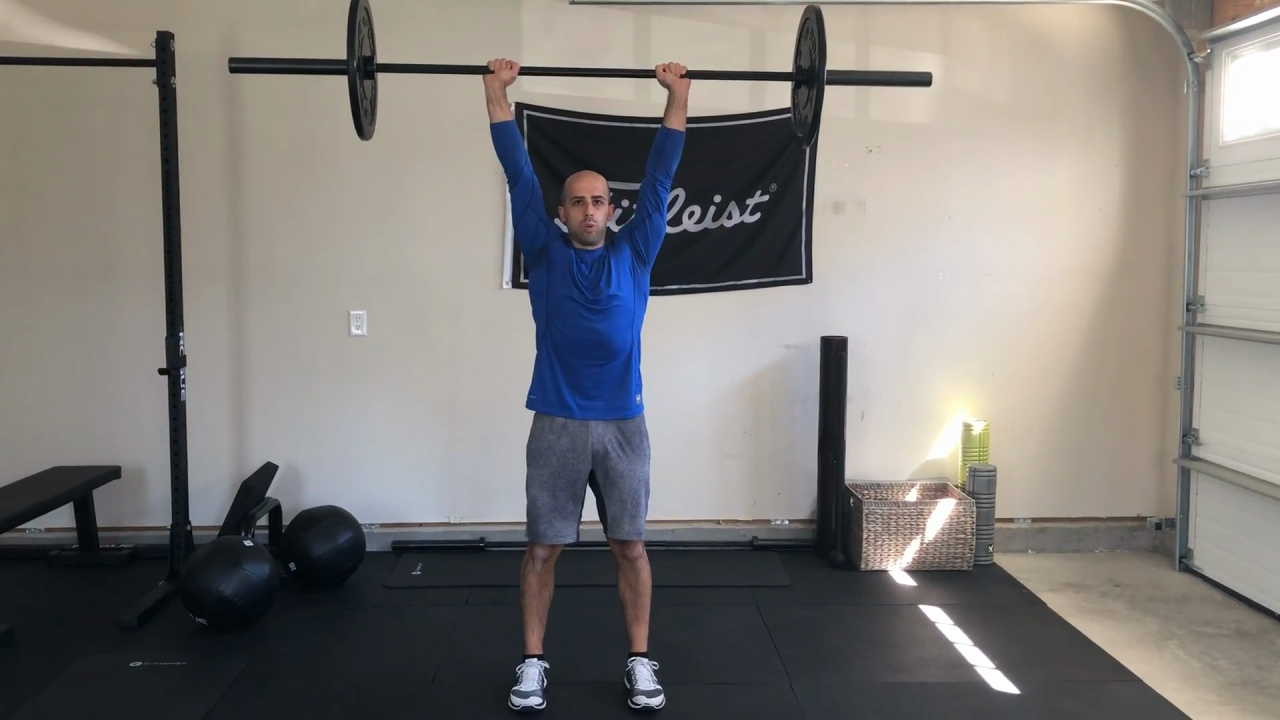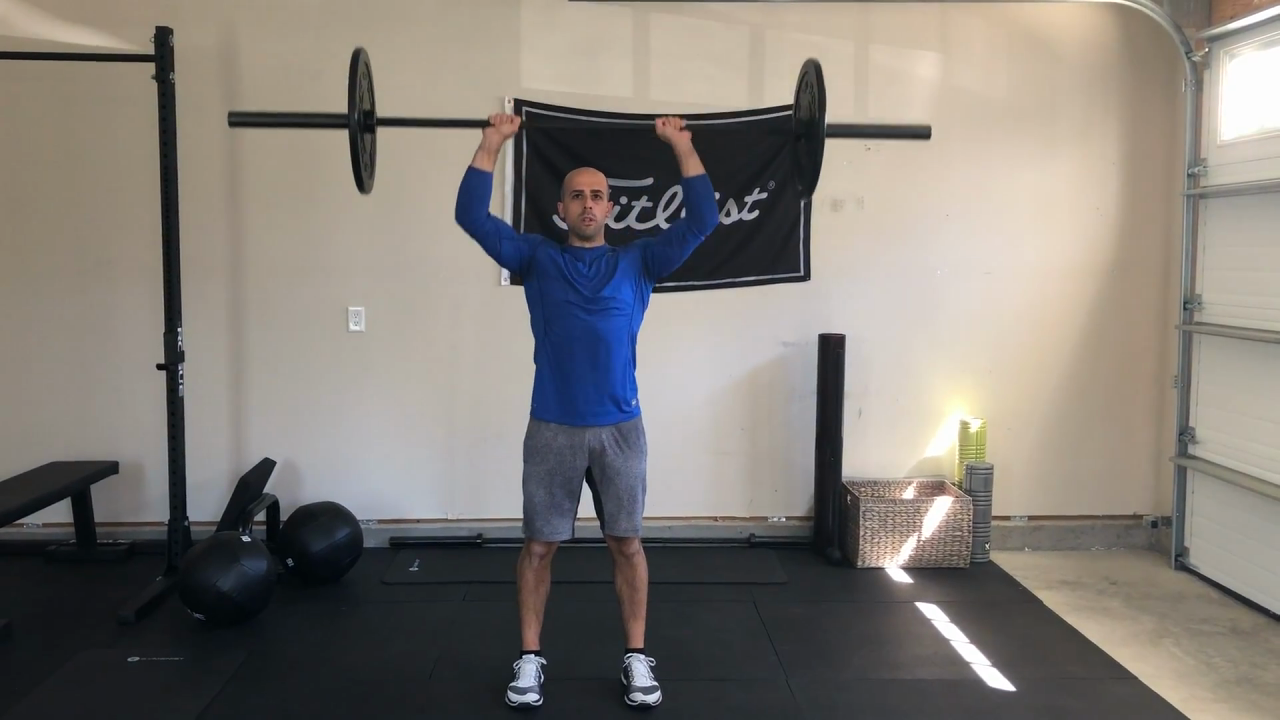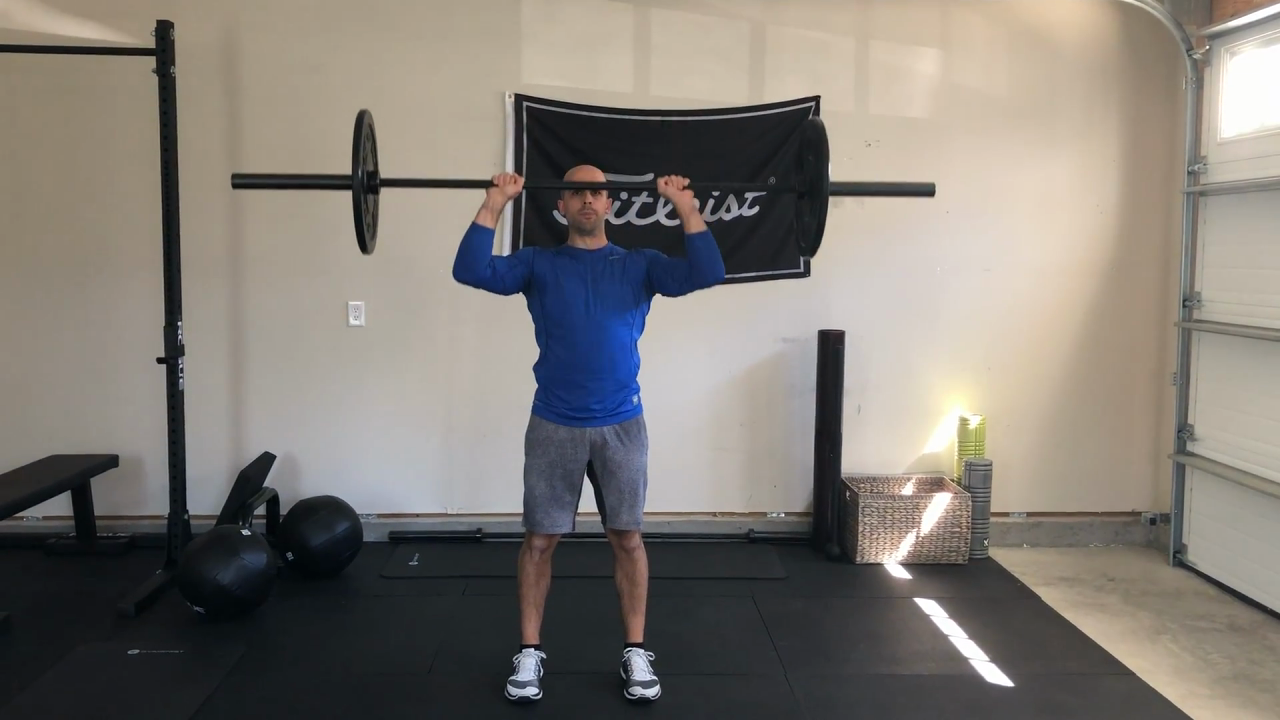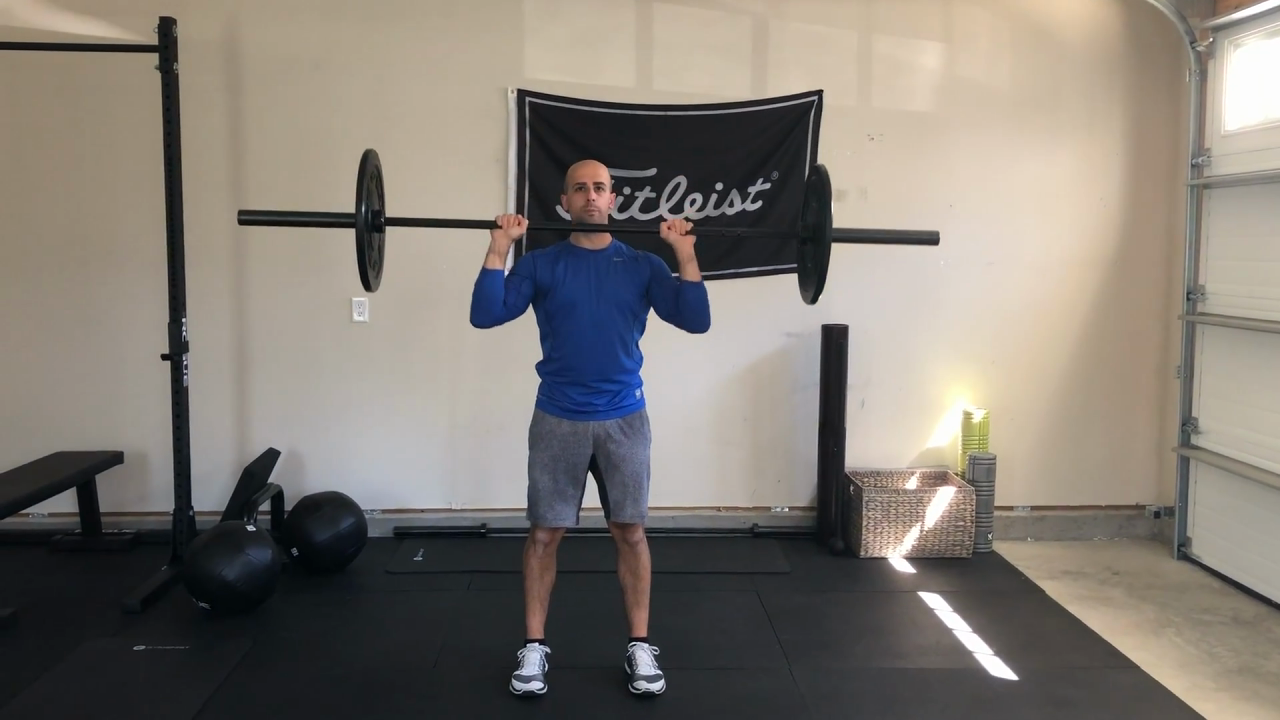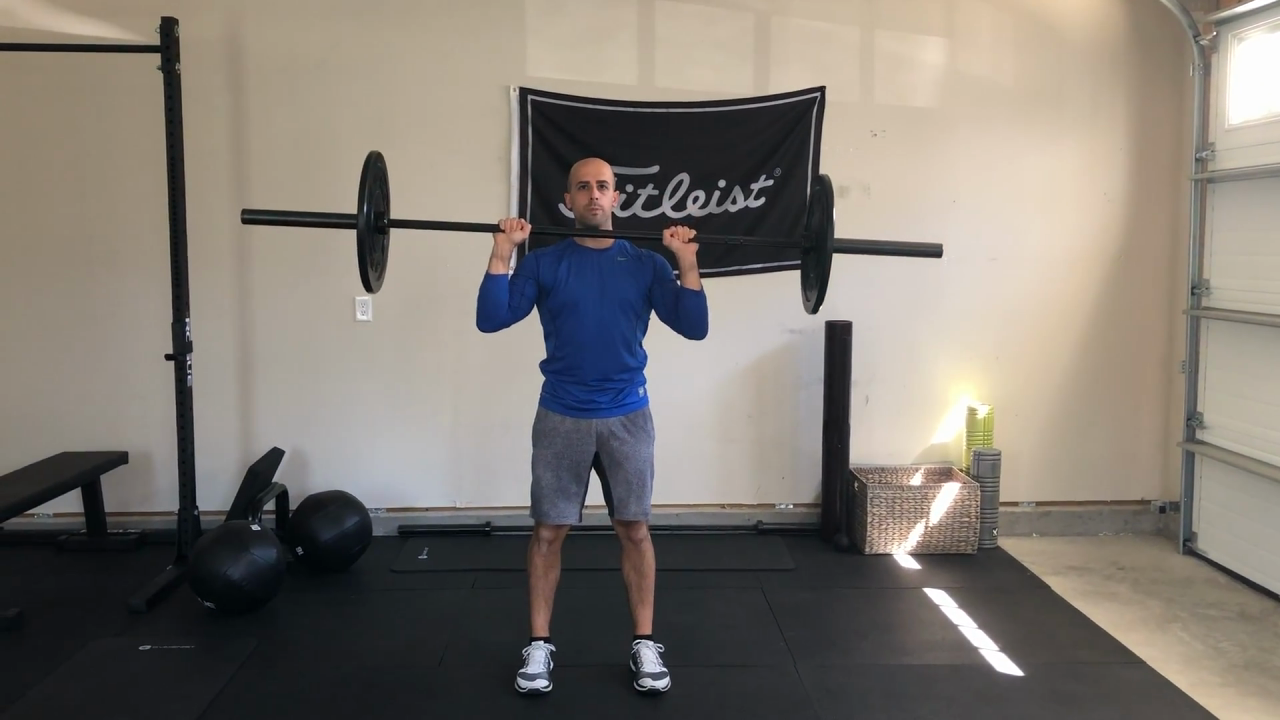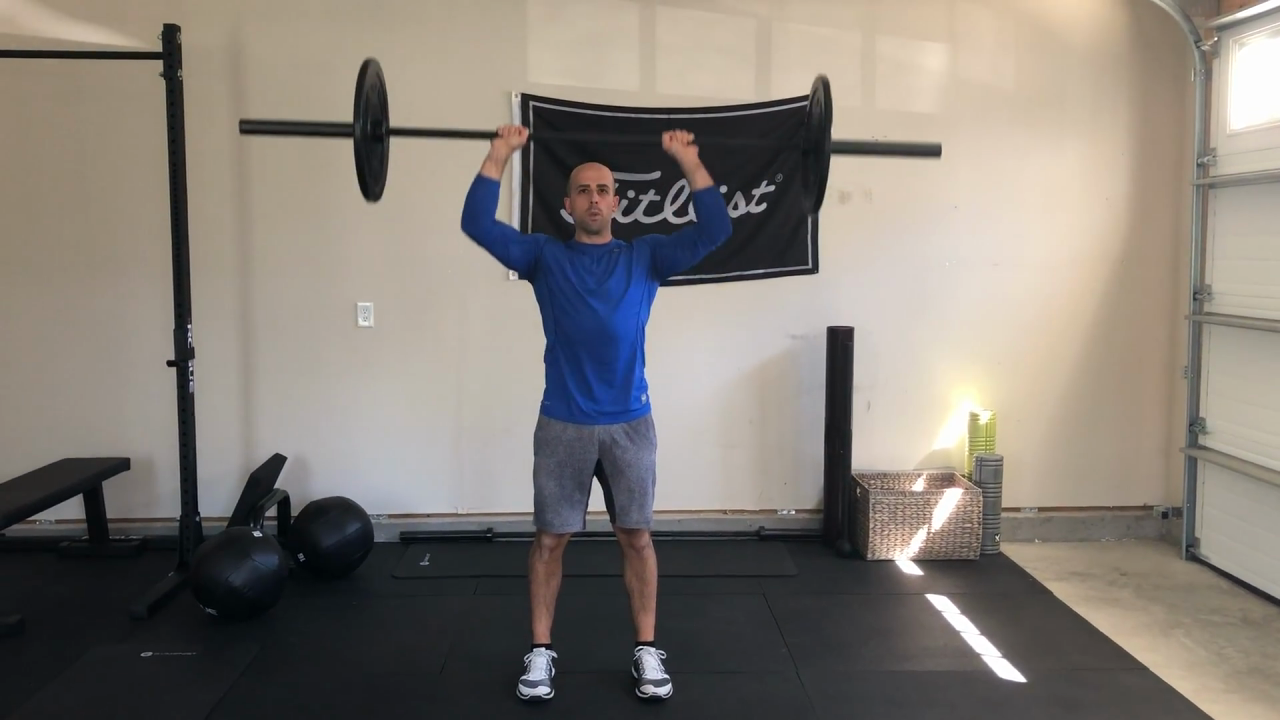
dt=0.5s
person 1, frame 1
left shoulder: (635, 254)
right shoulder: (543, 252)
left elbow: (661, 175)
right elbow: (516, 170)
left wrist: (677, 95)
right wrist: (497, 91)
left hip: (624, 427)
right hip: (556, 428)
left knee: (630, 547)
right knee: (542, 549)
left ankle: (639, 663)
right ankle: (532, 662)
person 1, frame 2
left shoulder: (638, 262)
right shoulder: (537, 258)
left elbow: (701, 219)
right elbow: (472, 215)
left wrist: (681, 144)
right wrist: (492, 141)
left hip: (620, 428)
right hip: (552, 430)
left knee: (626, 544)
right knee: (538, 546)
left ankle: (636, 657)
right ankle: (530, 658)
person 1, frame 3
left shoulder: (639, 263)
right shoulder: (537, 262)
left elbow: (707, 273)
right elbow: (470, 271)
left wrist: (685, 207)
right wrist: (494, 204)
left hip: (621, 424)
right hip: (553, 425)
left knee: (627, 537)
right knee: (539, 539)
left ankle: (635, 653)
right ankle: (529, 652)
person 1, frame 4
left shoulder: (643, 265)
right shoulder: (540, 264)
left elbow: (696, 320)
right elbow: (485, 315)
left wrist: (685, 254)
right wrist: (497, 248)
left hip: (624, 418)
right hip: (556, 419)
left knee: (630, 532)
right knee: (543, 534)
left ankle: (639, 646)
right ankle: (534, 647)
person 1, frame 5
left shoulder: (647, 264)
right shoulder: (543, 263)
left elbow: (695, 327)
right elbow: (490, 319)
left wrist: (688, 262)
right wrist: (501, 255)
left hip: (628, 416)
right hip: (560, 417)
left knee: (634, 529)
right knee: (548, 531)
left ankle: (644, 644)
right ankle: (538, 645)
person 1, frame 6
left shoulder: (647, 255)
right shoulder: (545, 255)
left elbow: (715, 230)
right elbow: (476, 223)
left wrist: (690, 162)
right wrist: (499, 155)
left hip: (630, 423)
right hip: (562, 425)
left knee: (636, 536)
right knee: (550, 539)
left ankle: (646, 650)
right ankle: (540, 652)
